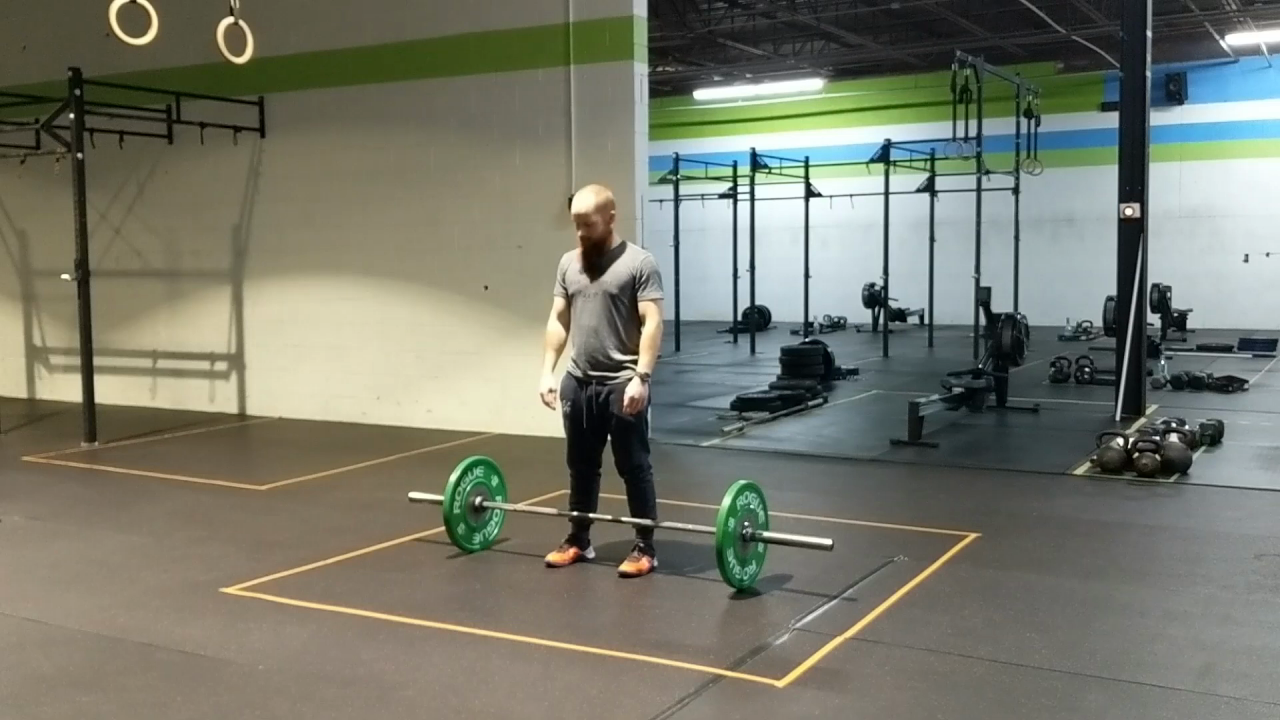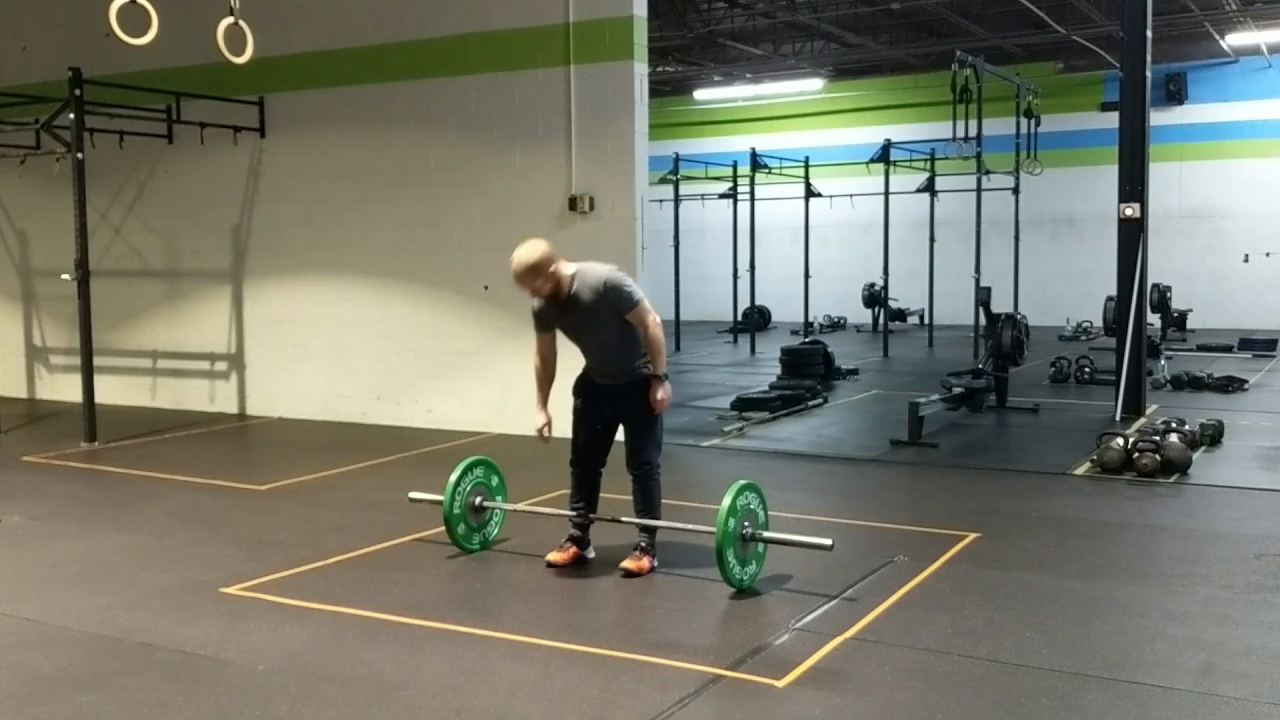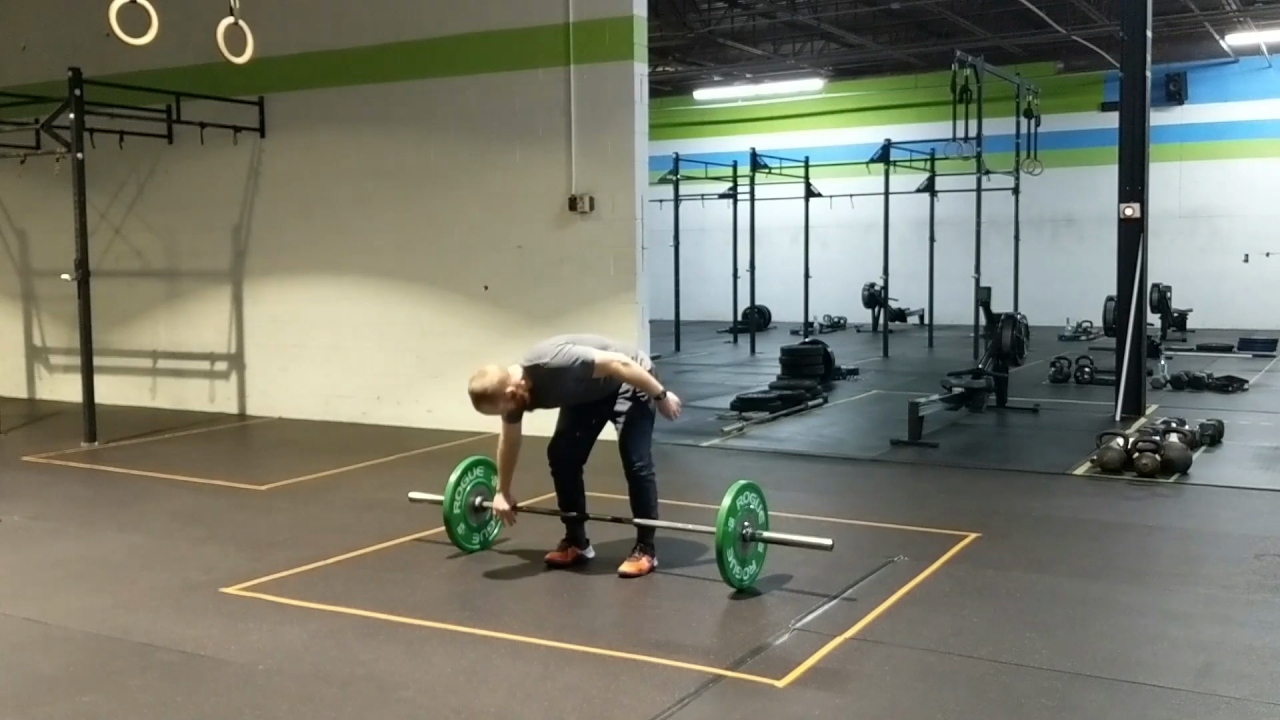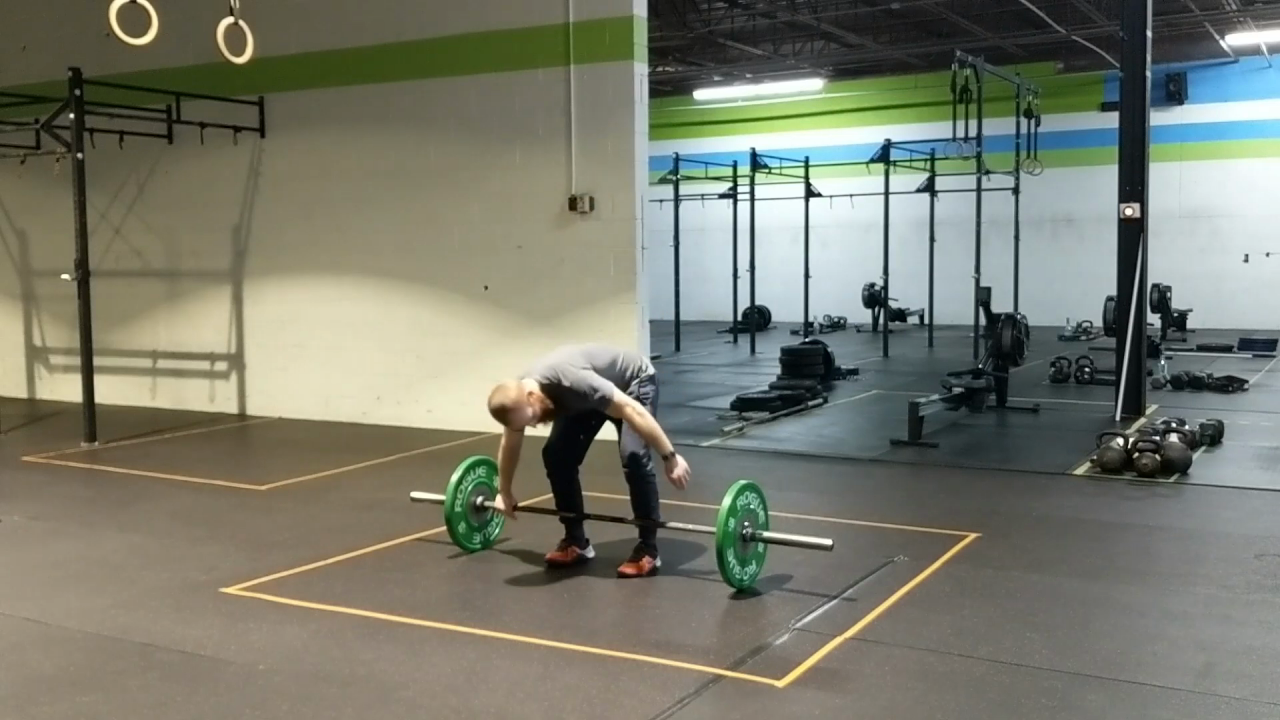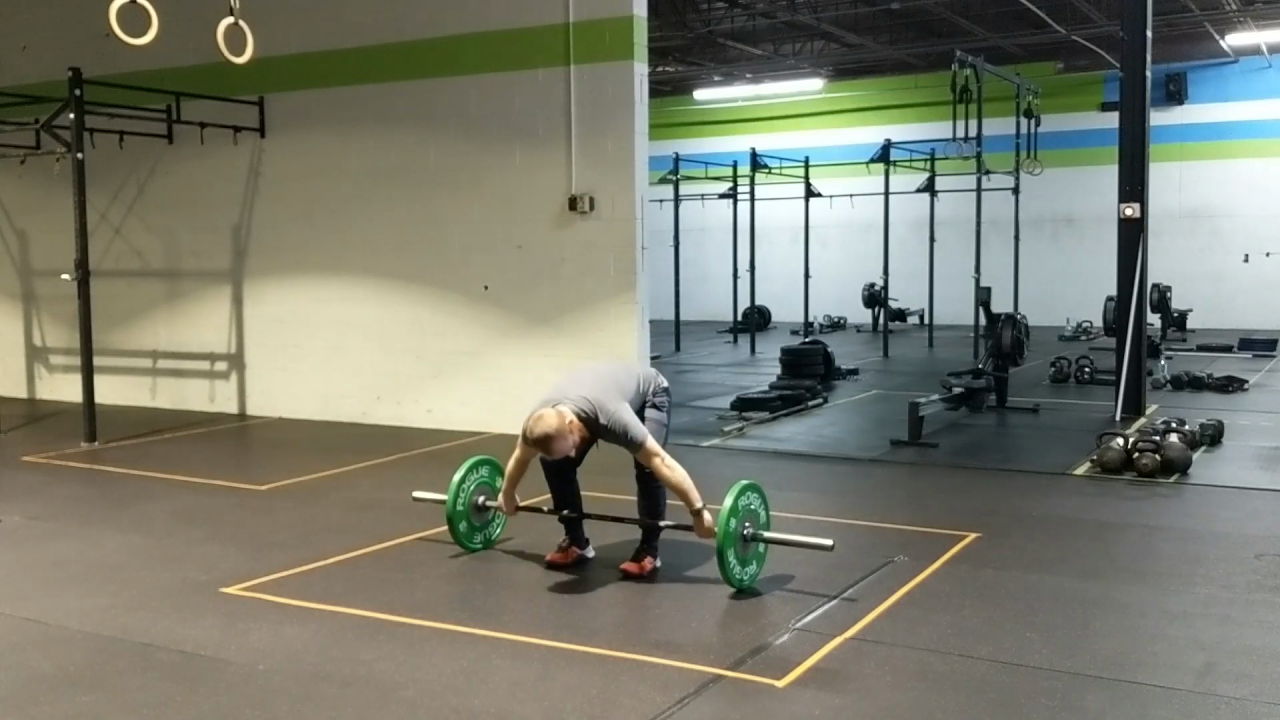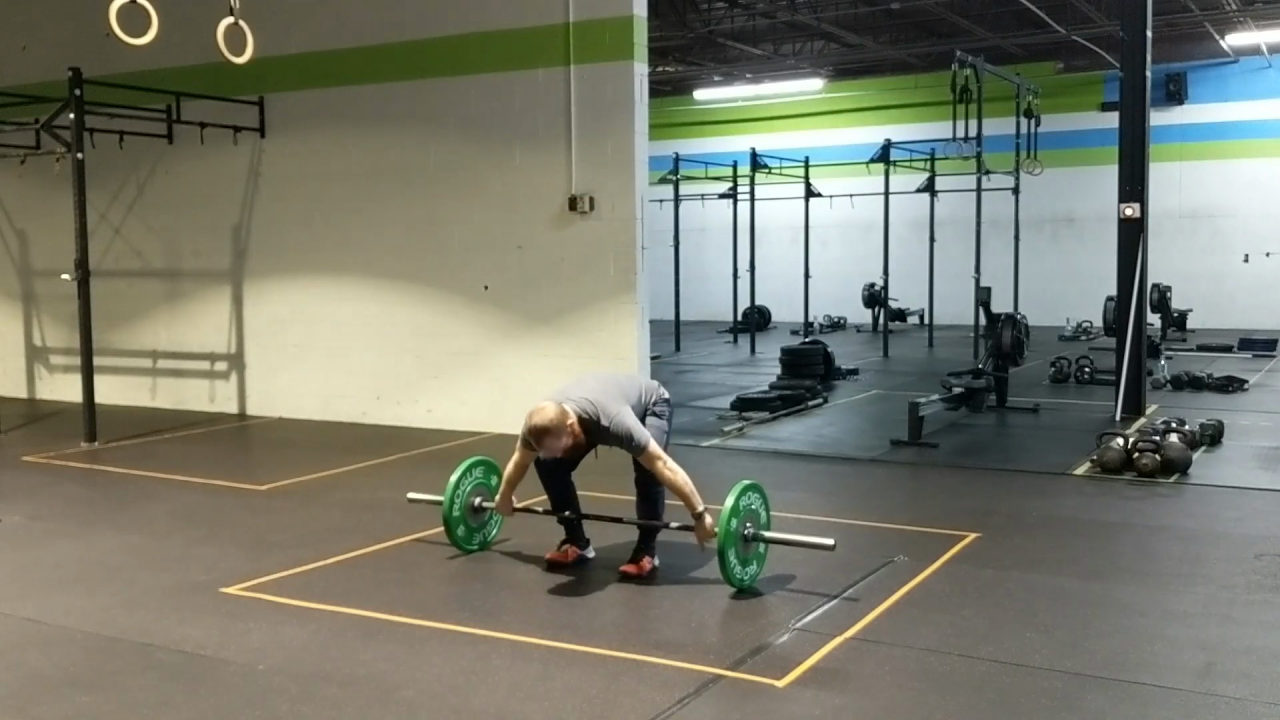
dt=0.5s
person 1, frame 1
left shoulder: (638, 262)
right shoulder: (569, 263)
left elbow: (652, 323)
right elbow: (558, 320)
left wrist: (642, 377)
right wrist: (547, 372)
left hip: (622, 384)
right hip: (577, 382)
left knee: (633, 467)
right knee: (581, 466)
left ankle: (645, 548)
right ankle: (578, 540)
person 1, frame 2
left shoulder: (605, 280)
right shoulder: (542, 303)
left elbow: (651, 323)
right elbow: (544, 355)
left wrist: (659, 379)
right wrist: (541, 407)
left hip: (637, 383)
right hip: (595, 384)
left knee: (643, 463)
right knee: (583, 464)
left ankle: (646, 547)
right ankle: (578, 540)
person 1, frame 3
left shoulder: (555, 363)
right shoulder: (512, 388)
left elbow: (619, 363)
right elbow: (509, 442)
left wrist: (661, 397)
right wrist: (503, 492)
left hip: (629, 383)
right hip: (588, 392)
left knee: (636, 461)
right knee: (560, 456)
left ankle: (645, 549)
right ankle: (577, 542)
person 1, frame 4
left shoulder: (571, 381)
right shoulder: (518, 400)
left elbow: (633, 412)
right elbow: (509, 445)
left wrist: (670, 457)
right wrist: (504, 492)
left hip: (635, 380)
right hip: (590, 397)
left knee: (633, 461)
right knee: (555, 456)
left ankle: (648, 551)
right ankle: (576, 542)
person 1, frame 5
left shoulder: (611, 417)
right shoulder: (542, 421)
left elbow: (662, 463)
right elbow: (520, 458)
left wrist: (699, 512)
right wrist: (507, 495)
left hip: (649, 392)
right hip: (599, 393)
left knee: (648, 466)
right knee: (552, 461)
left ankle: (649, 551)
right ankle: (576, 542)
person 1, frame 6
left shoulder: (613, 420)
right shoulder: (541, 424)
left elbow: (664, 466)
right elbow: (520, 461)
left wrist: (700, 514)
right wrist: (504, 497)
left hip: (650, 403)
right hip: (600, 402)
left knee: (648, 470)
right knee: (547, 463)
left ankle: (646, 551)
right ankle: (576, 542)
